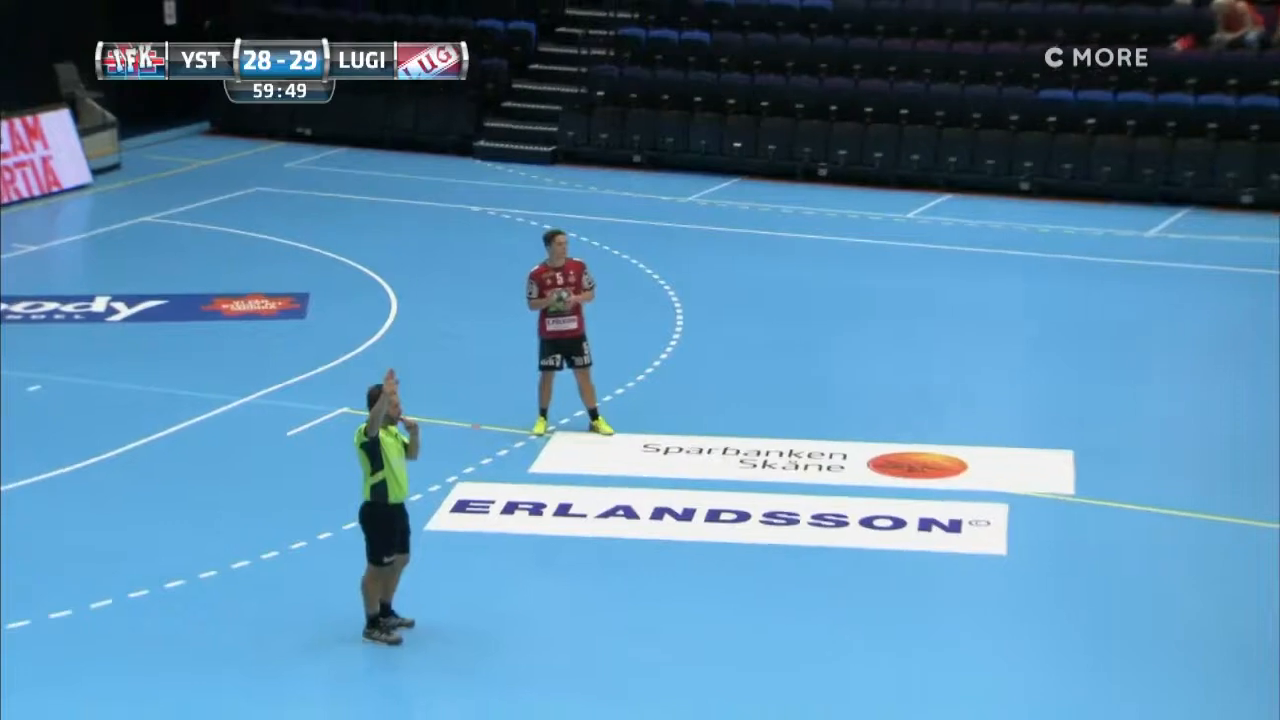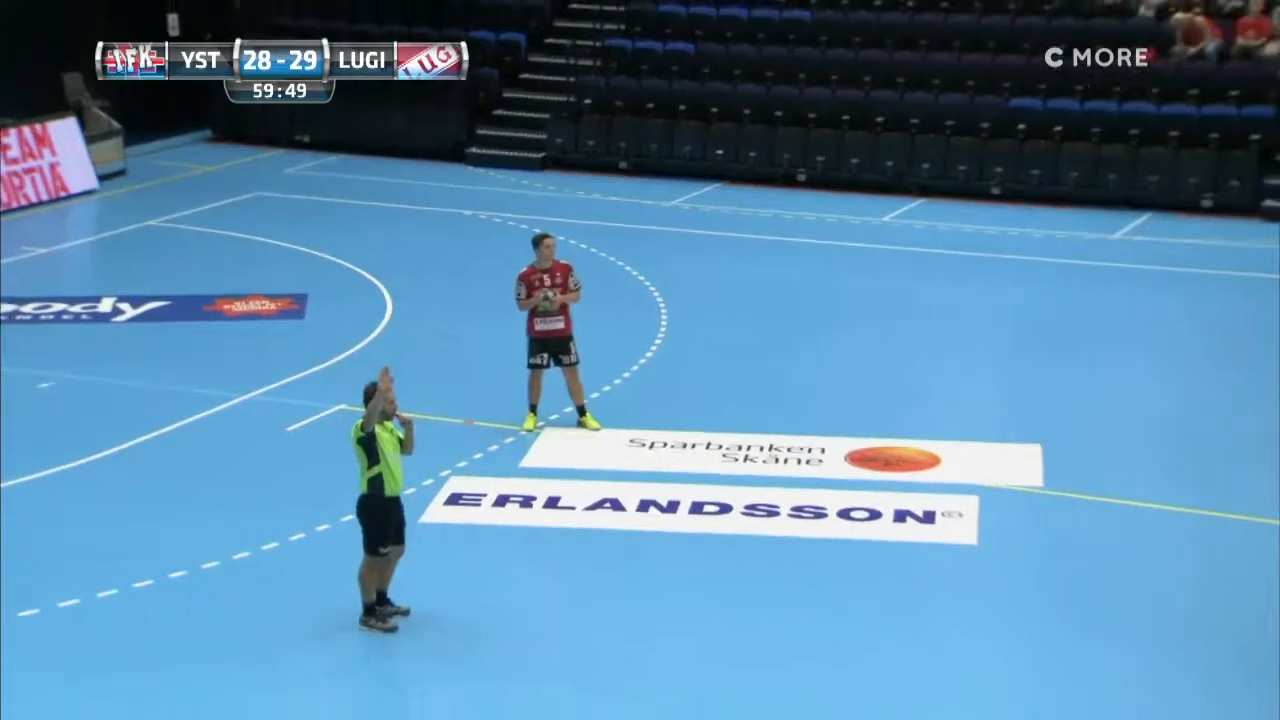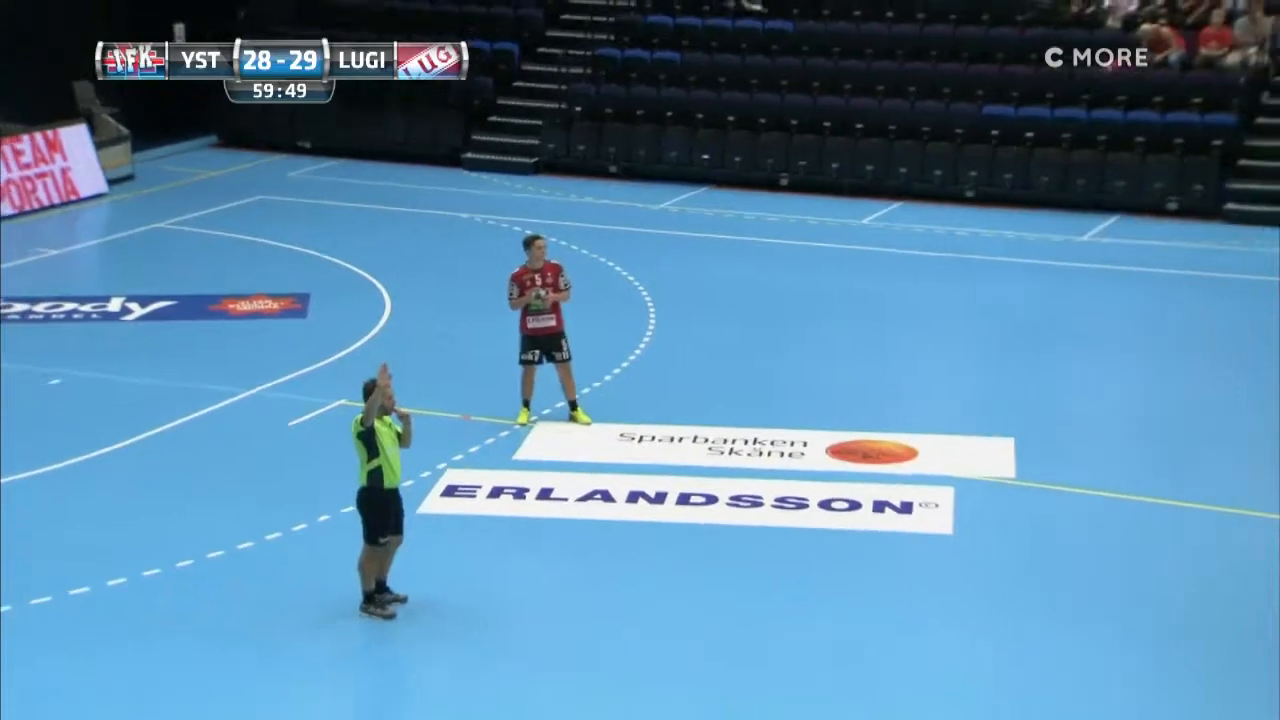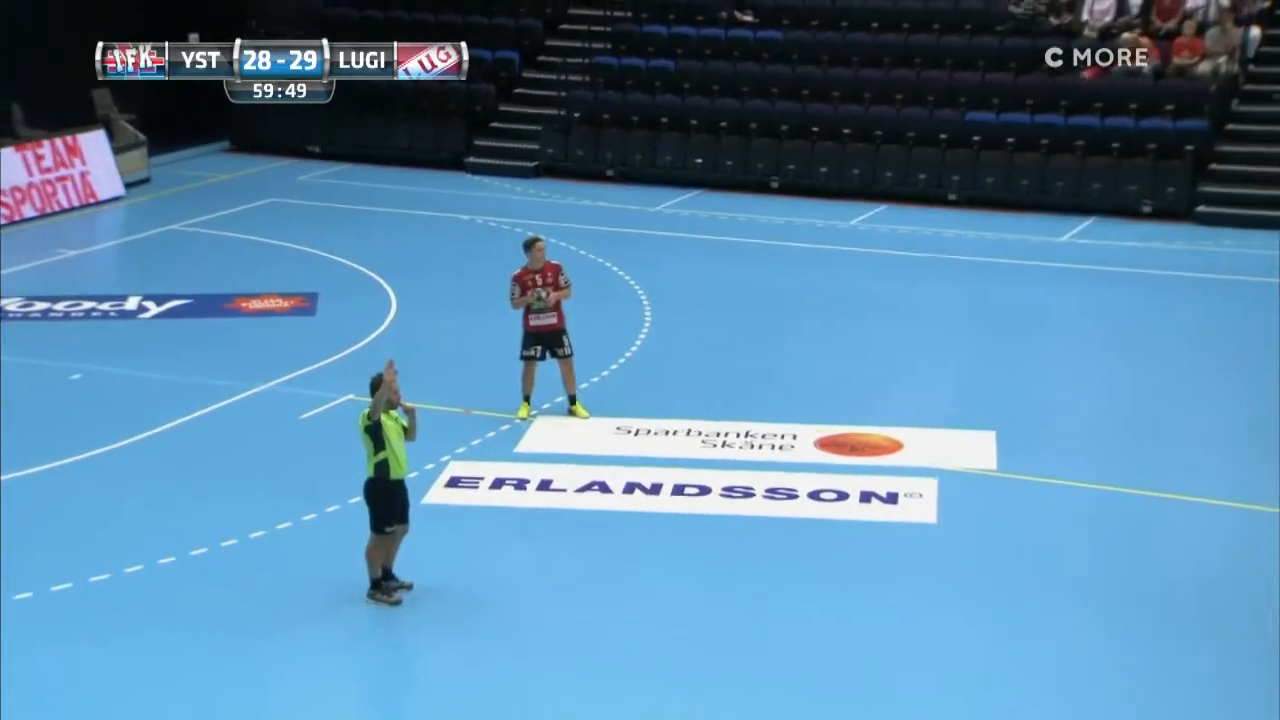
dt=0.2s
person 1, frame 1
left shoulder: (393, 431)
right shoulder: (368, 434)
left elbow: (412, 455)
right elbow: (373, 422)
left wrist: (414, 432)
right wrist: (385, 396)
left hip: (397, 507)
right hip: (378, 510)
left knee: (400, 560)
right knee: (377, 568)
left ankle: (386, 613)
right ankle: (372, 625)
person 1, frame 2
left shoulder: (388, 427)
right shoulder: (364, 430)
left elbow: (407, 450)
right elbow: (369, 419)
left wrist: (409, 428)
right wrist: (380, 393)
left hip: (392, 500)
right hip: (374, 503)
left knee: (395, 551)
right knee: (374, 559)
left ankle: (382, 601)
right ankle: (369, 613)
person 1, frame 3
left shoulder: (387, 421)
right shoulder: (363, 425)
left elbow: (405, 444)
right elbow: (368, 414)
left wrist: (407, 423)
right wrist: (379, 389)
left hip: (391, 492)
right hip: (374, 495)
left knee: (394, 541)
right knee: (373, 548)
left ankle: (381, 589)
right ankle: (368, 601)
person 1, frame 4
left shoulder: (393, 415)
right shoulder: (371, 418)
left elbow: (410, 436)
right elbow: (375, 408)
left wrist: (412, 416)
right wrist: (385, 384)
left hip: (397, 483)
right hip: (380, 486)
left knee: (400, 530)
right knee: (380, 536)
left ankle: (387, 577)
right ankle: (375, 587)
person 2, frame 1
left shoulder: (579, 266)
right shoulder: (537, 274)
left elbow: (591, 293)
right elbow: (531, 304)
left wrist: (576, 298)
right wrist: (547, 301)
left hip: (575, 332)
right hip: (550, 335)
left knee: (584, 374)
right knee: (547, 376)
person 2, frame 2
left shoulder: (565, 268)
right shoulder: (525, 275)
left elbow: (577, 295)
right elbow: (520, 305)
left wrist: (562, 298)
right wrist: (535, 300)
left hip: (563, 332)
right hip: (538, 334)
left knee: (572, 372)
right knee: (536, 374)
left ankle: (583, 415)
right ankle: (532, 415)
person 2, frame 3
left shoulder: (556, 268)
right shoulder: (517, 276)
left elbow: (567, 294)
right elbow: (512, 304)
left wrist: (554, 296)
right wrist: (527, 298)
left hip: (554, 329)
right hip: (530, 331)
left knee: (565, 368)
right knee: (529, 370)
left ankle: (575, 410)
right ankle: (525, 409)
person 2, frame 4
left shoulder: (555, 268)
right shoulder: (519, 276)
left elbow: (568, 291)
right elbow: (514, 304)
left wrist: (556, 295)
right wrist: (528, 299)
left hip: (556, 326)
right hip: (533, 329)
left knee: (567, 363)
right knee: (529, 365)
left ankle: (573, 404)
right ankle: (526, 404)
